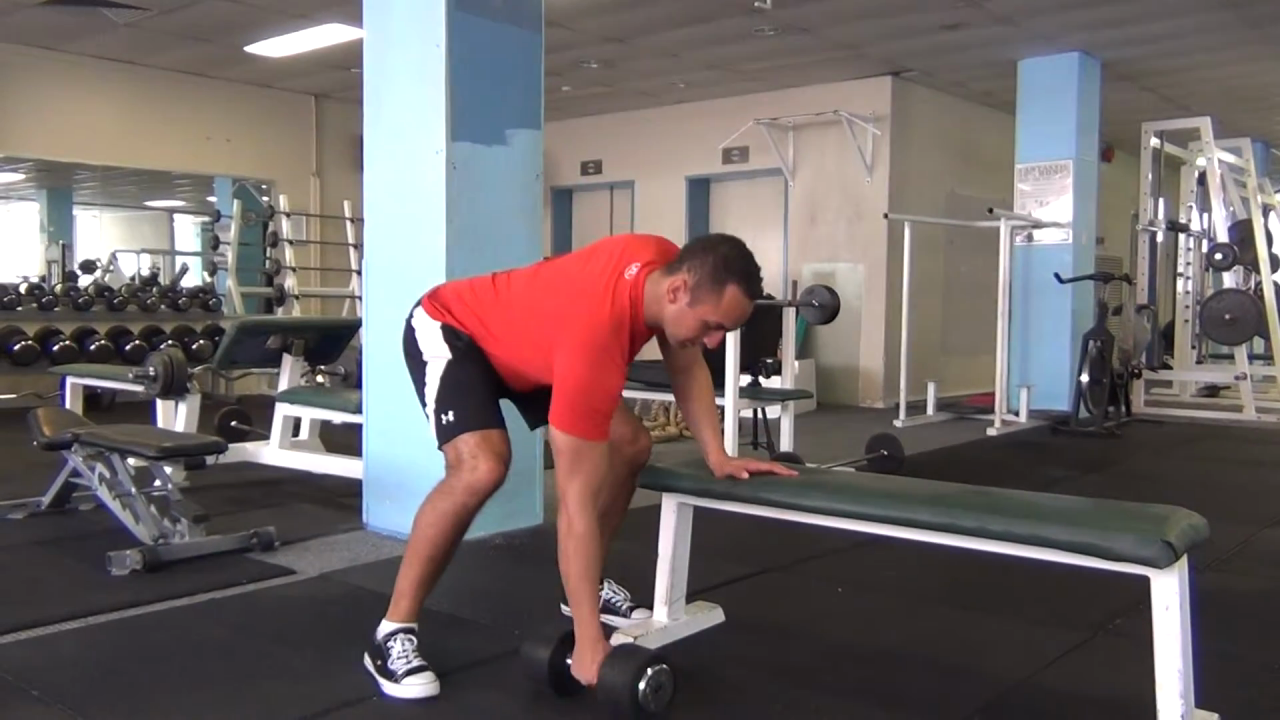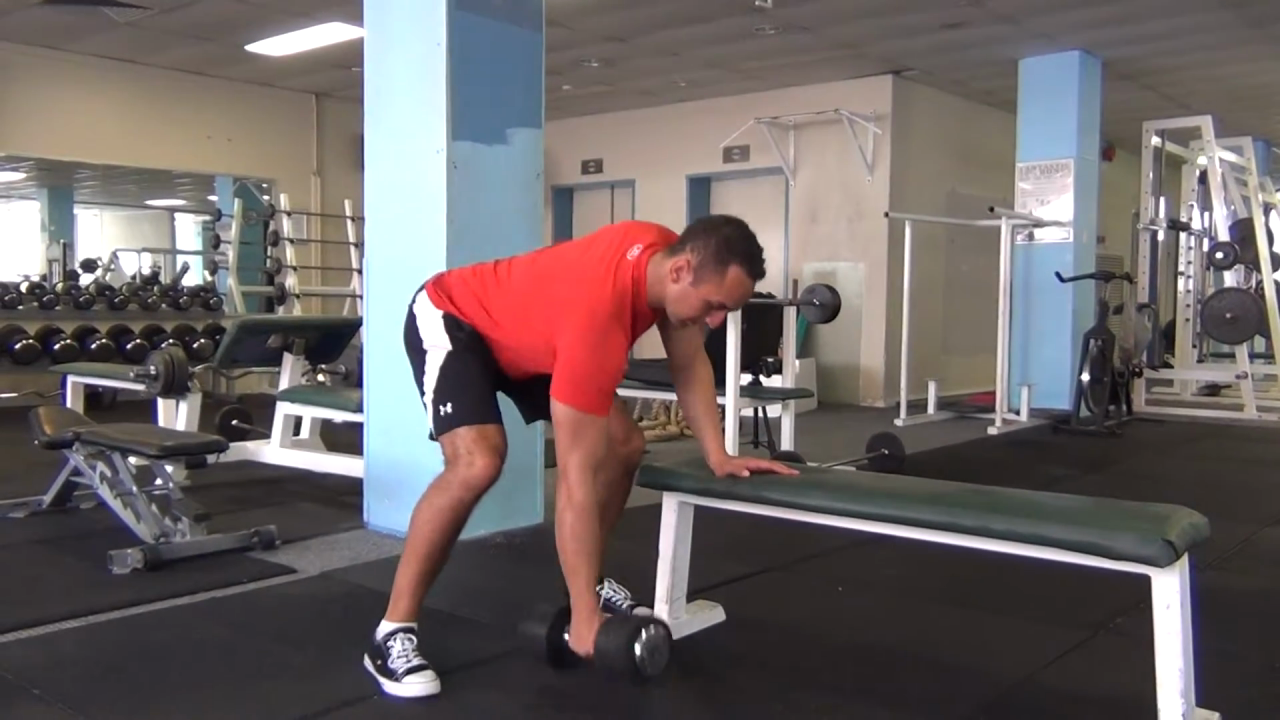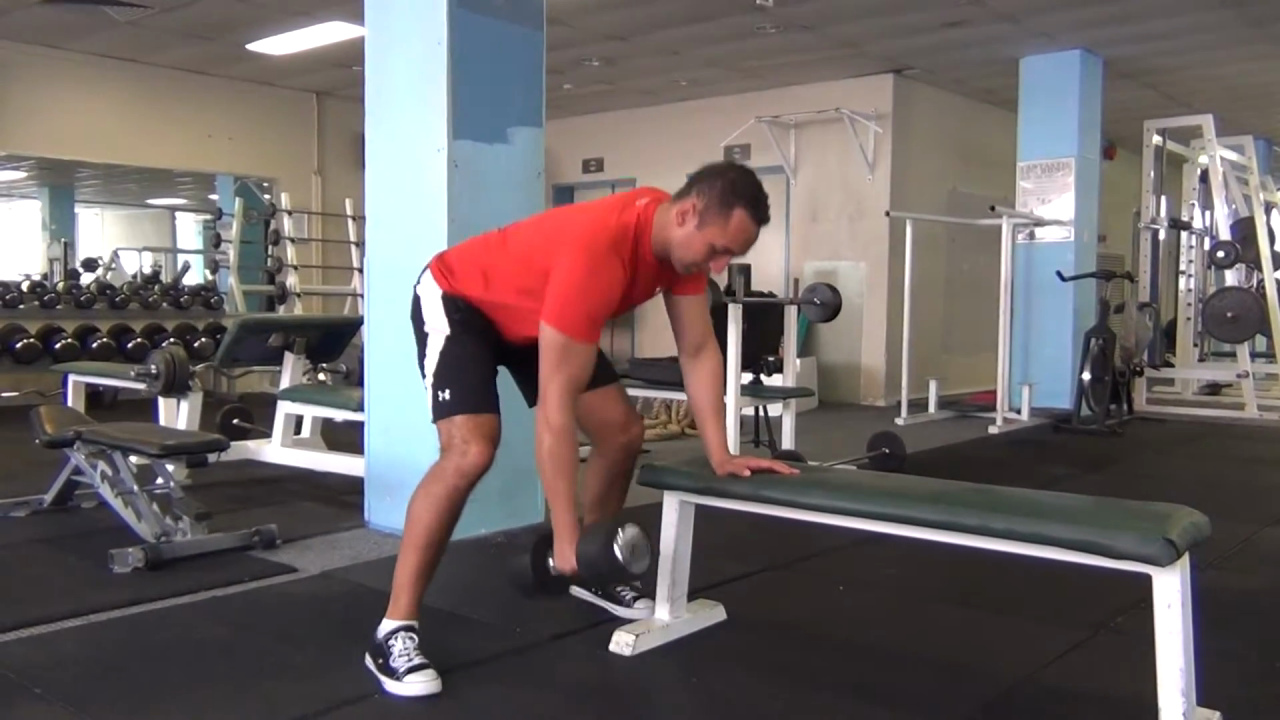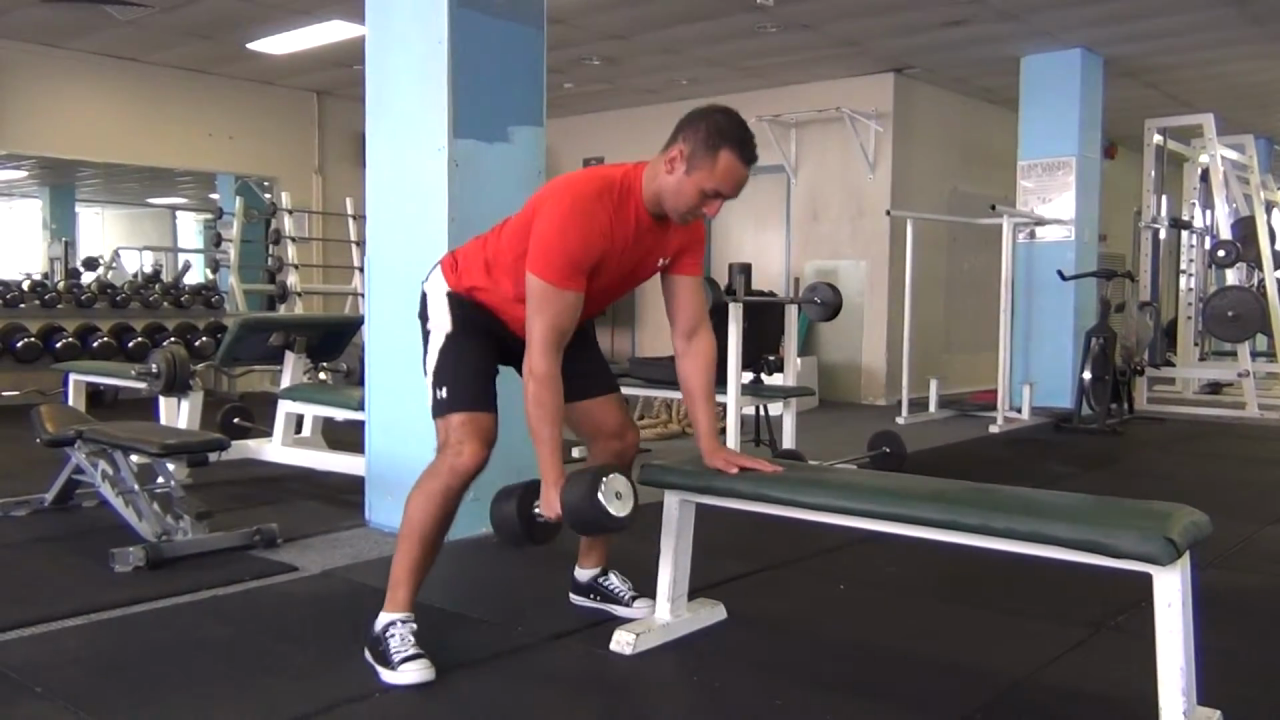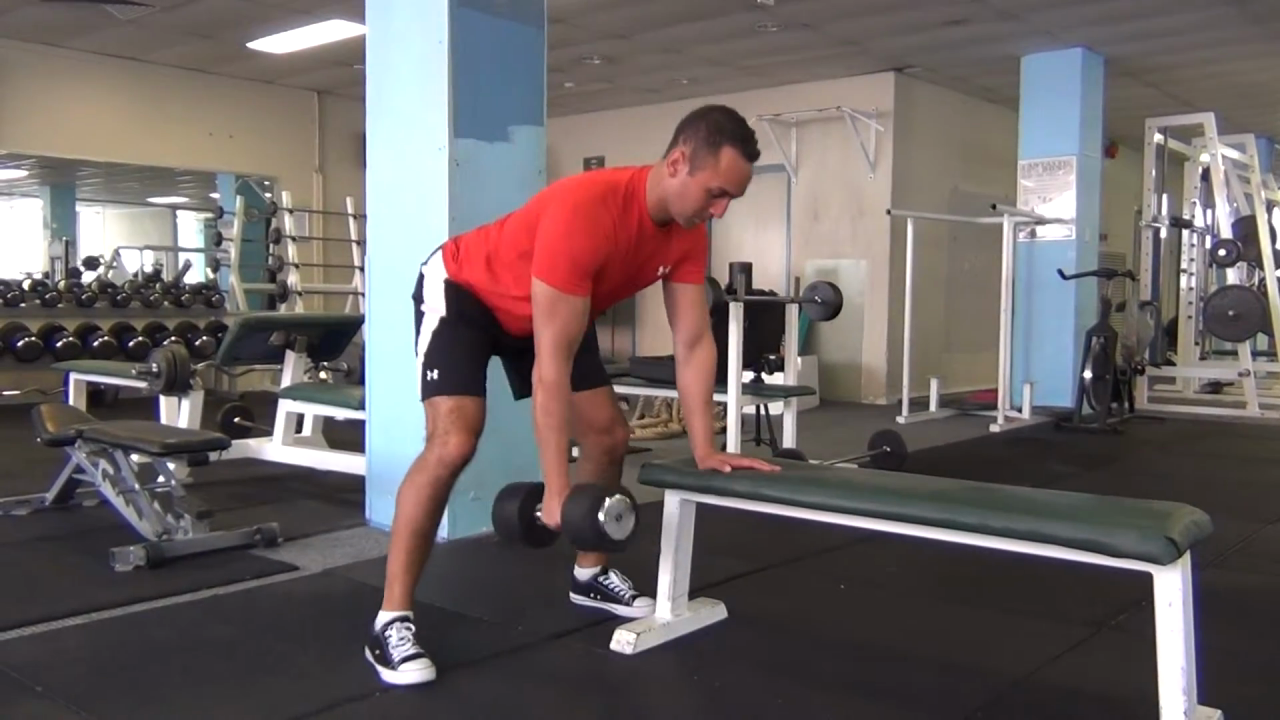
dt=0.2s
person 1, frame 1
left shoulder: (667, 265)
right shoulder: (593, 339)
left elbow: (688, 369)
right elbow: (577, 504)
left wrist: (718, 458)
right wrist: (589, 640)
left hip: (520, 336)
right hip: (448, 331)
left knee: (630, 445)
right knee: (482, 467)
left ankle: (588, 588)
right ankle: (393, 632)
person 1, frame 2
left shoulder: (667, 255)
right shoulder: (596, 318)
left elbow: (690, 364)
right elbow: (577, 480)
left wrist: (718, 456)
right wrist: (584, 617)
left hip: (523, 330)
right hip: (450, 321)
left knee: (624, 445)
right knee: (478, 463)
left ankle: (588, 581)
right ankle: (393, 632)
person 1, frame 3
left shoulder: (677, 232)
right shoulder: (595, 253)
left elbow: (698, 351)
right elbow: (555, 411)
left wrist: (721, 455)
right wrist: (565, 539)
left hip: (533, 311)
right hip: (456, 299)
left knee: (623, 431)
right knee: (471, 452)
right ankle: (395, 630)
person 1, frame 4
left shoulder: (684, 221)
right shoulder: (580, 206)
left elbow: (692, 334)
right elbow: (542, 355)
left wrist: (711, 447)
right wrist: (552, 482)
left hip: (556, 307)
right hip: (466, 301)
left knee: (618, 440)
right knee: (467, 451)
left ankle: (590, 575)
right ankle: (393, 621)
person 1, frame 5
left shoulder: (686, 233)
right shoulder: (582, 210)
left elbow: (693, 343)
right elbow: (552, 362)
left wrist: (705, 450)
right wrist: (555, 490)
left hip: (556, 311)
right hip: (462, 291)
left knee: (609, 435)
right knee: (453, 444)
left ankle: (589, 574)
right ankle: (392, 618)
